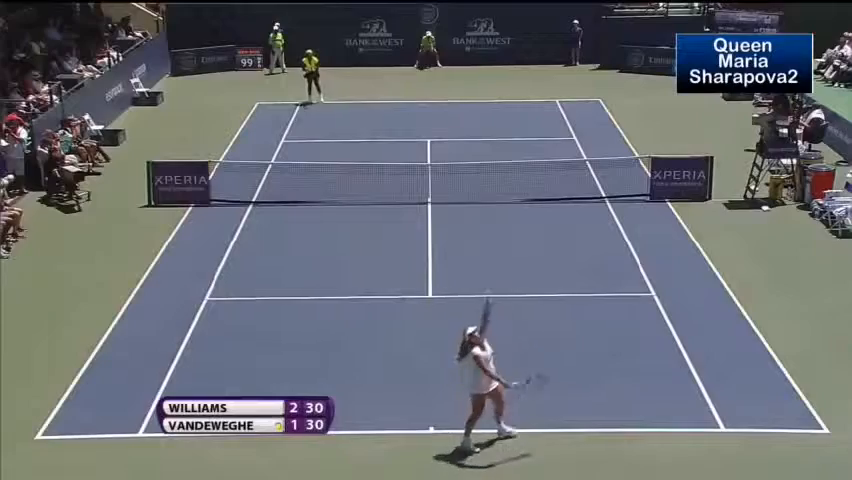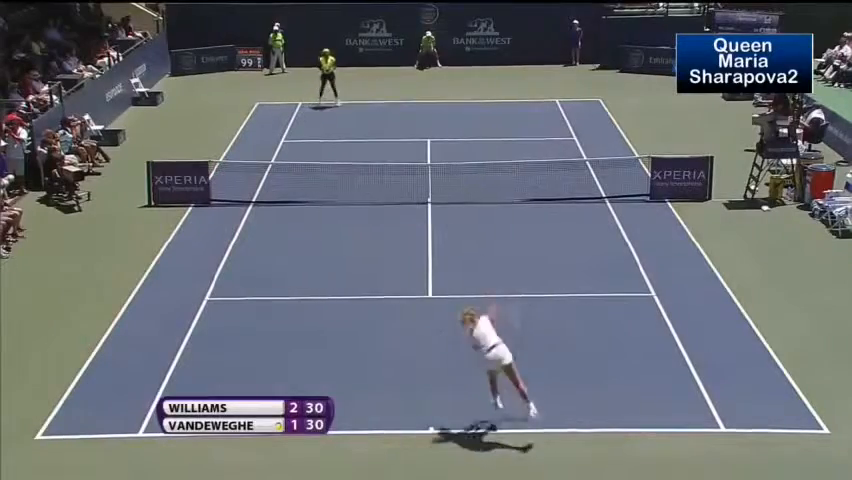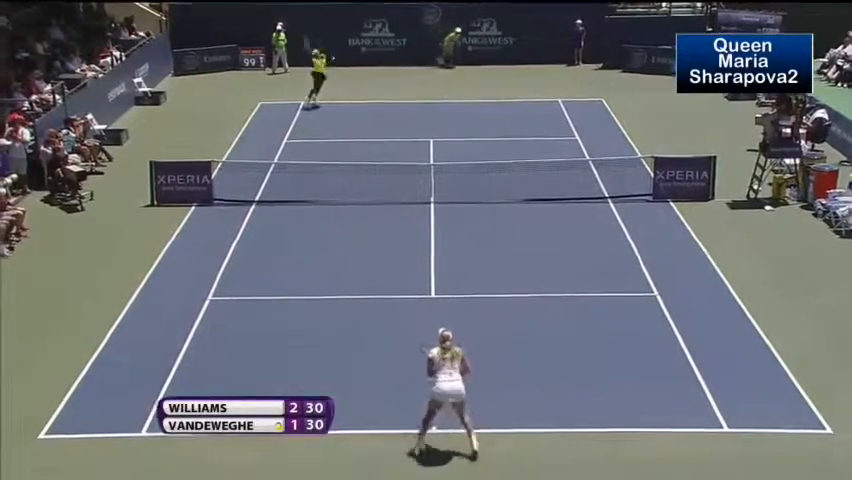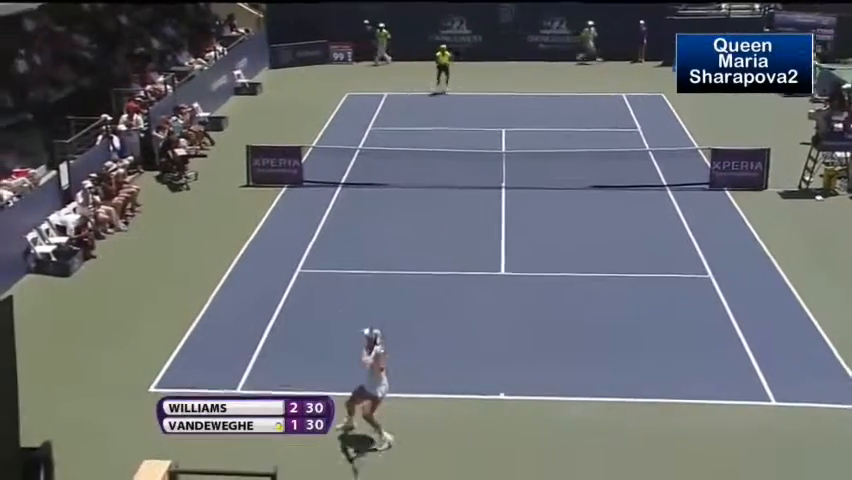
dt=1s
person 1, frame 1
left shoulder: (482, 339)
right shoulder: (475, 353)
left elbow: (485, 322)
right elbow: (486, 371)
left wrist: (487, 306)
right wrist: (502, 382)
left hip: (492, 383)
right hip: (479, 387)
left knee: (500, 404)
right knee: (476, 414)
left ankle: (501, 429)
right ankle: (466, 442)
person 1, frame 2
left shoulder: (469, 330)
right shoulder: (484, 319)
right elbow: (492, 317)
left hip: (490, 357)
right hip: (501, 351)
left knee: (492, 378)
right knee: (518, 383)
left ankle: (496, 401)
right ankle: (530, 407)
person 1, frame 3
left shoulder: (433, 353)
right shoulder: (458, 352)
left elbow: (429, 374)
right elbow: (467, 370)
left hip: (441, 388)
right hip: (457, 388)
left knee: (430, 415)
right knee: (463, 417)
left ankle: (420, 442)
right ankle: (474, 445)
person 1, frame 4
left shoulder: (379, 350)
right shoulder: (368, 349)
left elbow: (381, 368)
right elbow: (365, 361)
left hip: (378, 387)
right hip: (368, 385)
left knee: (367, 415)
right knee: (349, 403)
left ankle: (385, 438)
right ankle: (349, 423)
